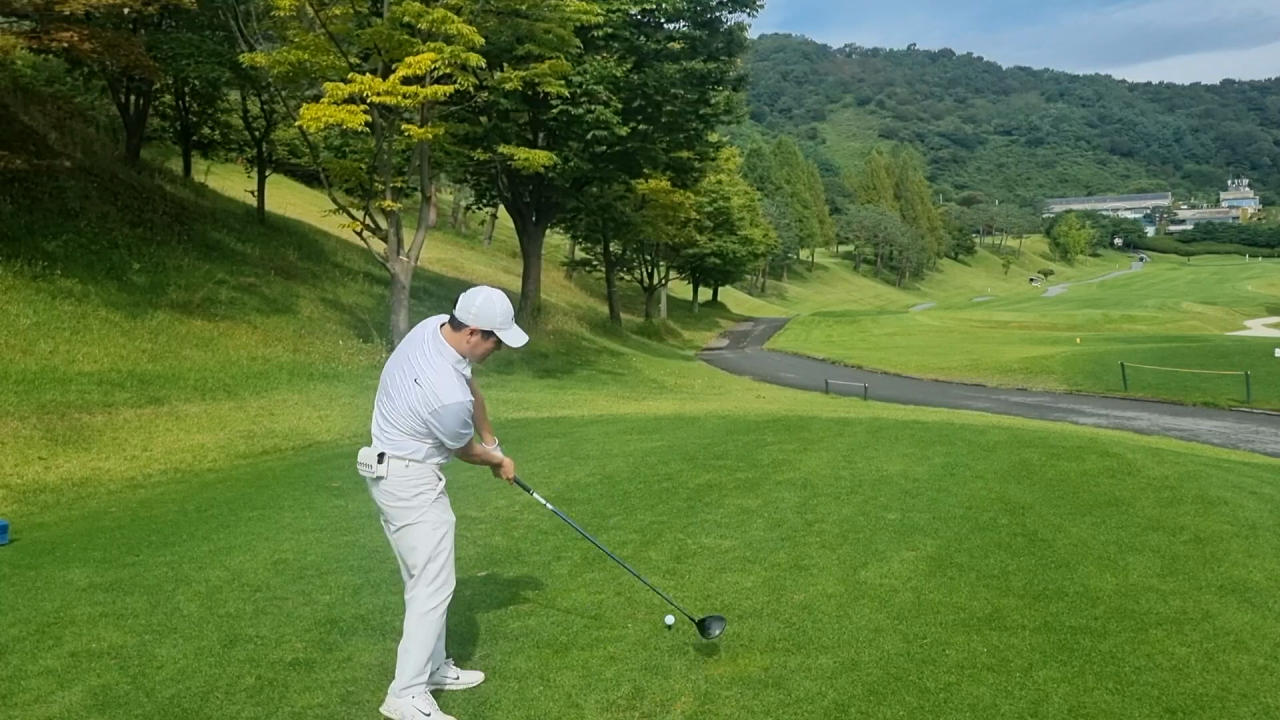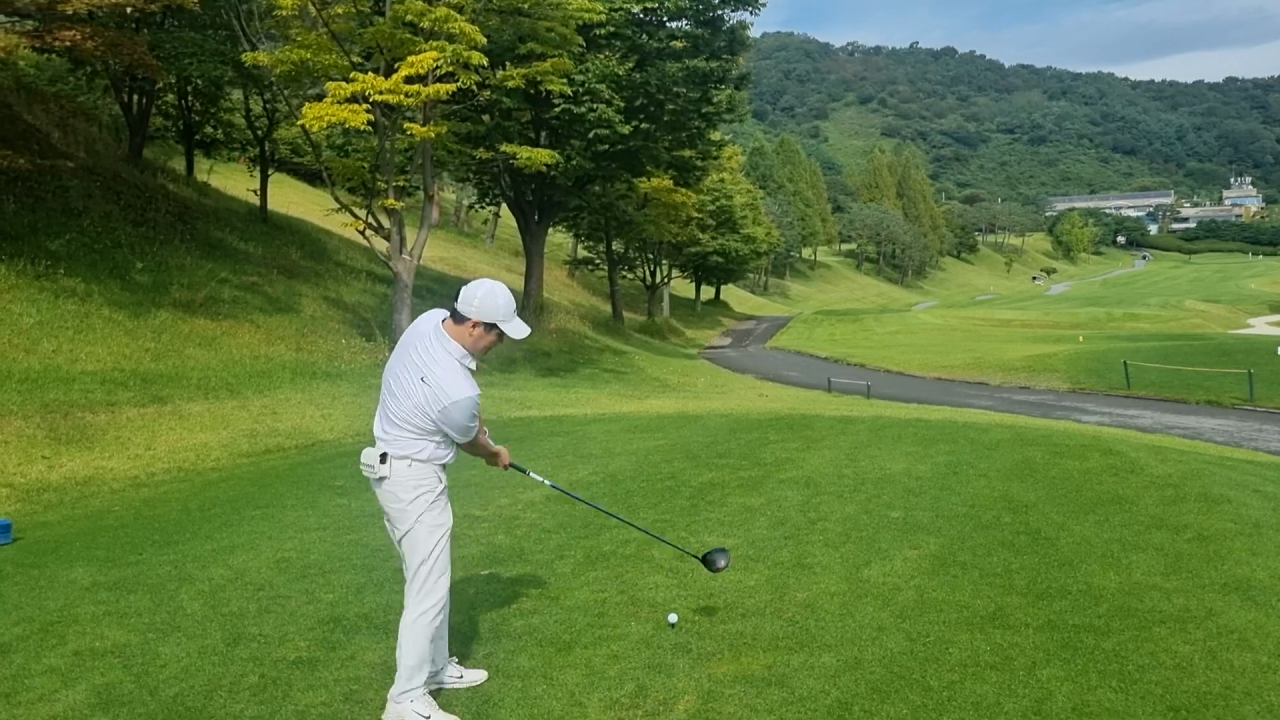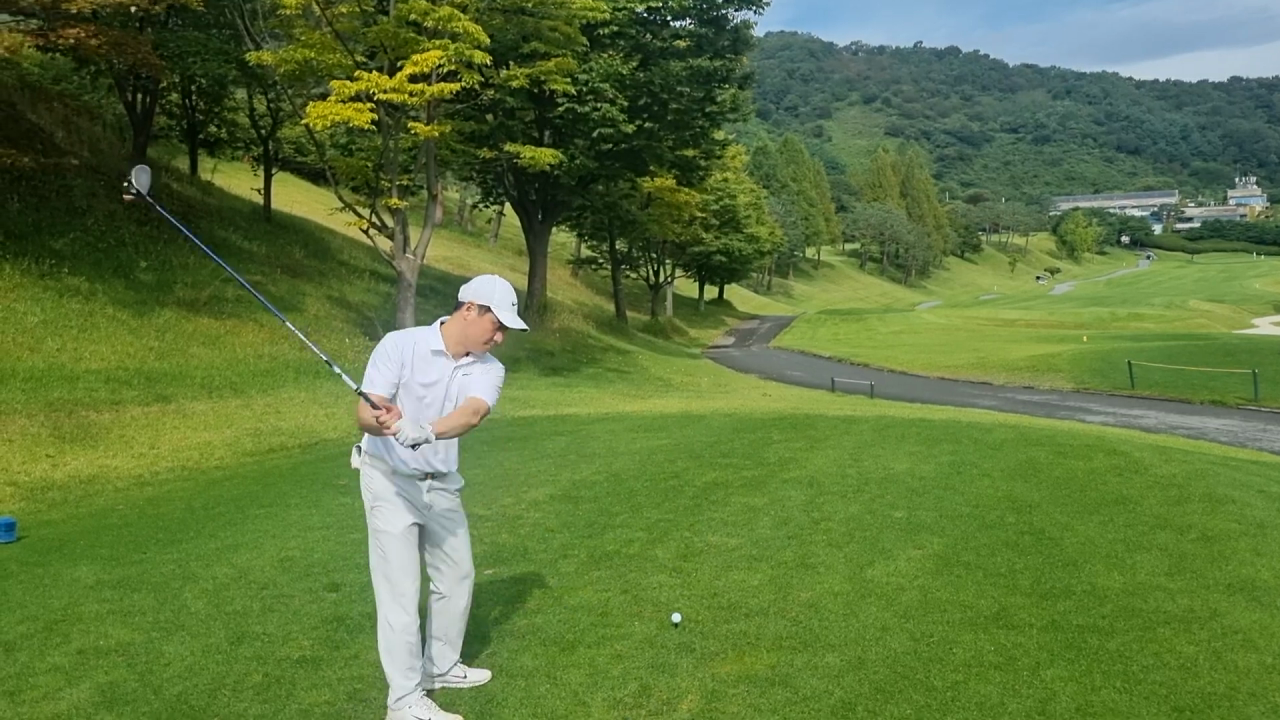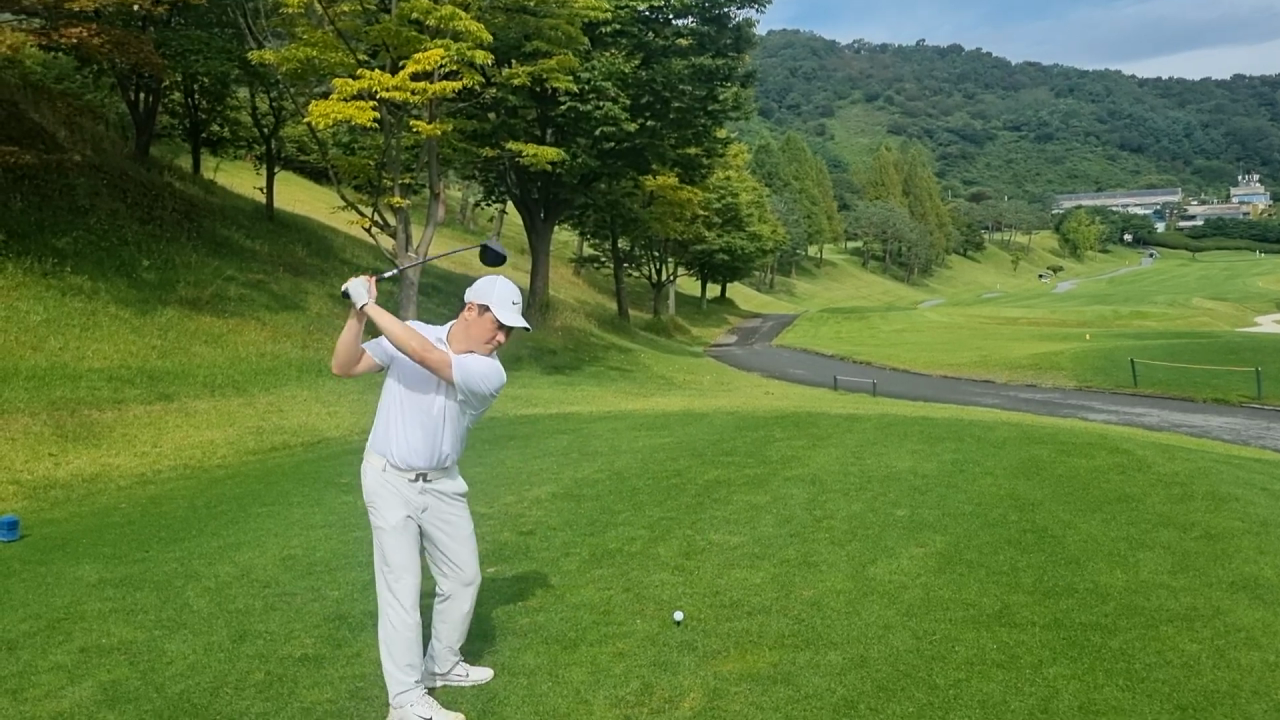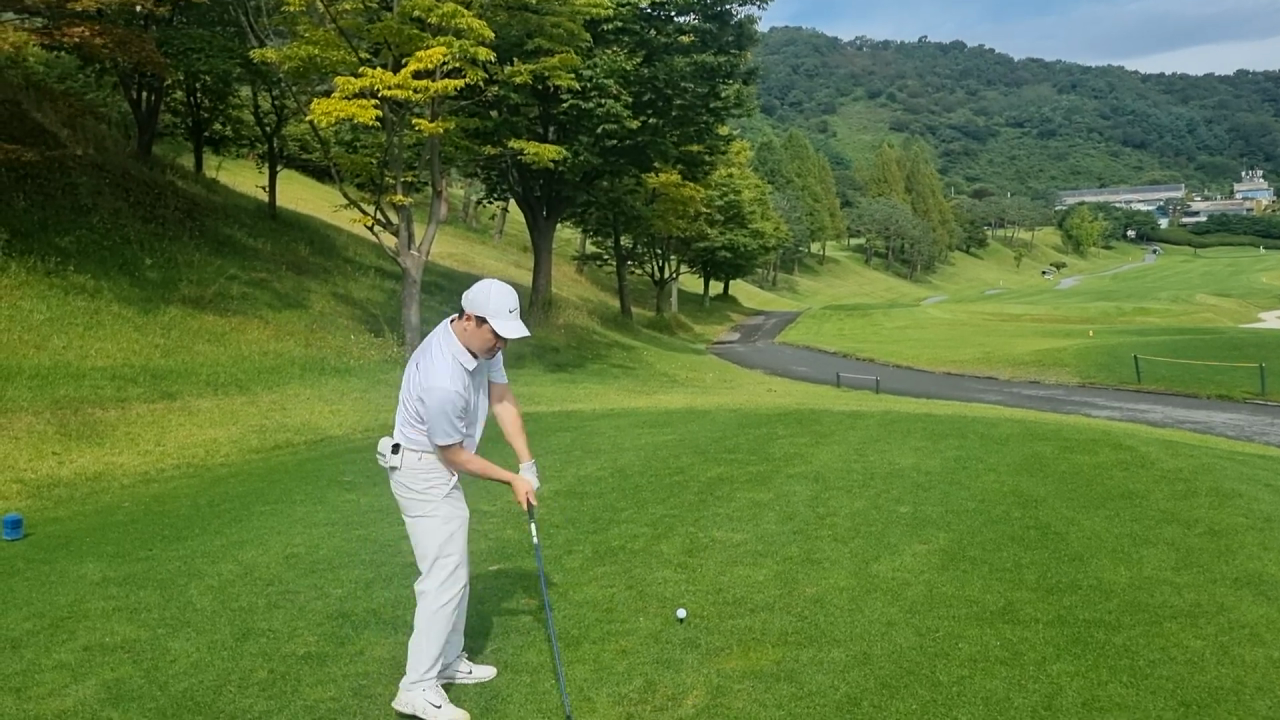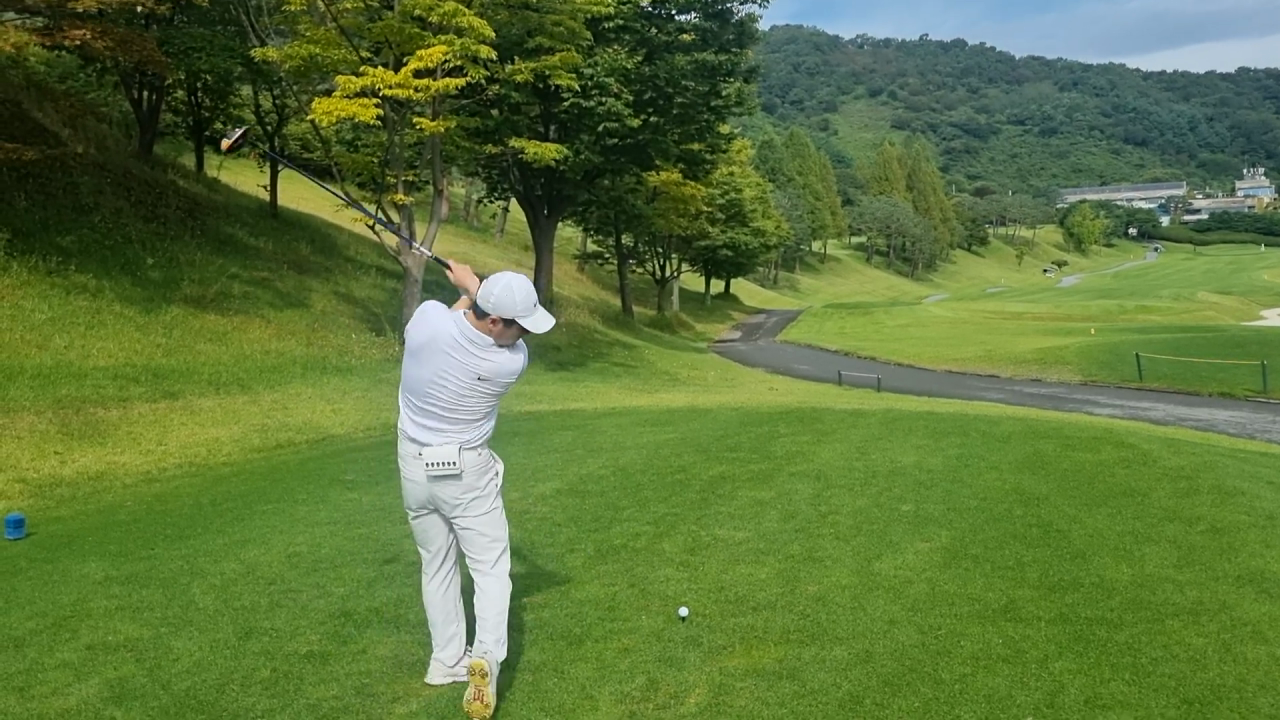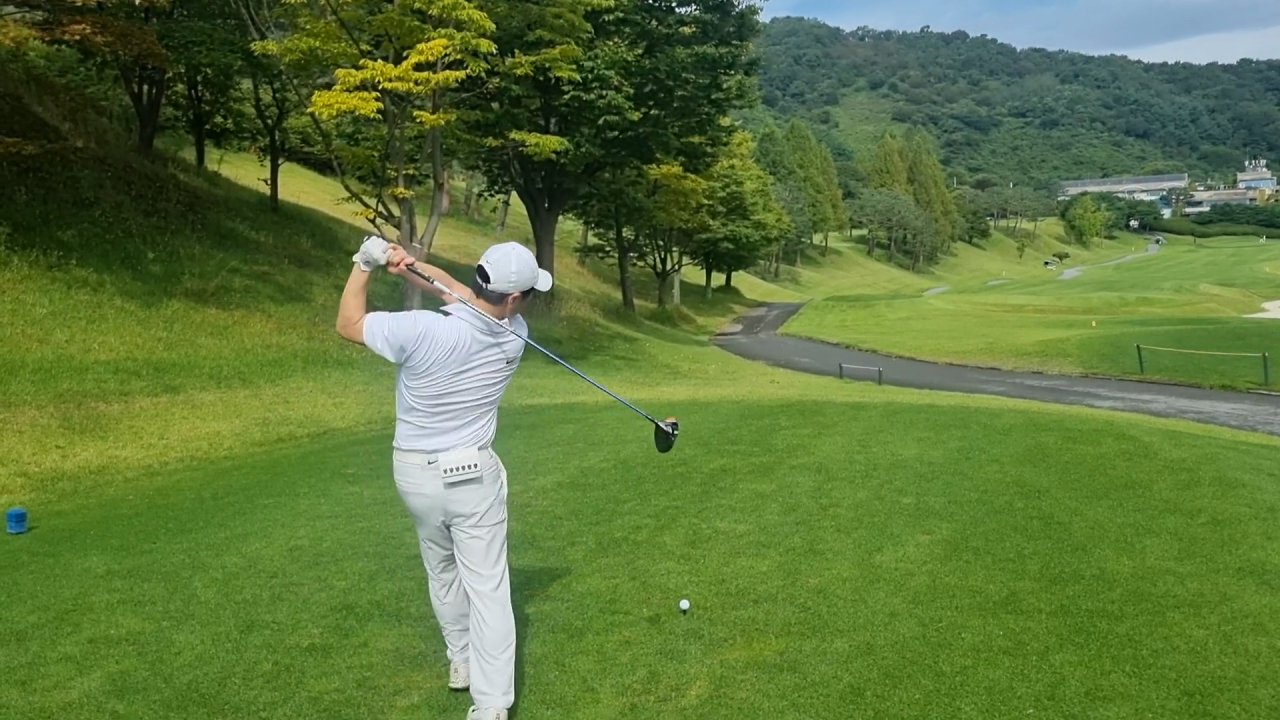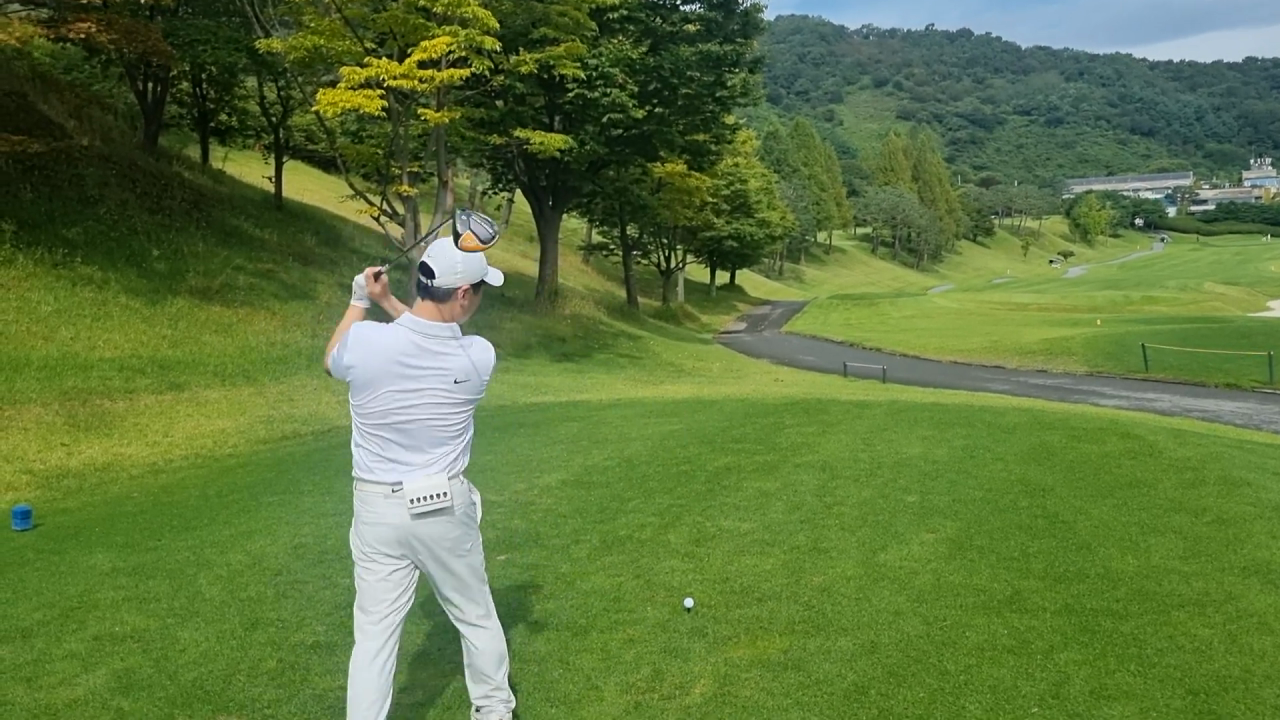
dt=0.4s
person 1, frame 1
left shoulder: (436, 327)
right shoulder: (445, 395)
right elbow: (465, 448)
left wrist: (494, 446)
right wrist: (498, 460)
left hip: (397, 472)
right hip: (411, 480)
left knee: (429, 577)
right knee: (434, 584)
left ankle: (432, 668)
person 1, frame 2
left shoulder: (431, 320)
right shoulder: (456, 393)
right elbow: (470, 442)
left wrist: (478, 427)
right wrist: (495, 454)
left hip: (393, 471)
right hip: (414, 480)
left knee: (427, 579)
right knee: (430, 587)
left ankle: (434, 667)
person 1, frame 3
left shoulder: (489, 368)
right shoulder: (398, 344)
left elbow: (471, 415)
right elbow: (364, 414)
left wrist: (426, 433)
right wrist: (380, 421)
left hip: (439, 486)
right hip: (389, 483)
left knee: (456, 580)
right knee: (400, 594)
left ankle: (439, 666)
person 1, frame 4
left shoulder: (489, 374)
right shoulder: (415, 333)
left elbow: (424, 356)
right elbow: (343, 367)
left wrist: (370, 305)
right wrist: (357, 312)
left hip: (441, 484)
right hip: (389, 480)
left knee: (463, 578)
right knee: (400, 590)
left ankle: (441, 665)
person 1, frame 5
left shoulder: (483, 343)
right shoulder: (442, 382)
left elbow: (503, 401)
right elbow: (456, 457)
left wrist: (527, 463)
right wrist: (510, 479)
left hip: (444, 474)
right hip: (426, 474)
left knee: (451, 569)
right knee: (445, 576)
left ankle: (446, 662)
person 1, frame 6
left shoulder: (426, 319)
right shoulder: (510, 362)
right elbow: (510, 344)
left wrist: (469, 291)
right wrist: (472, 283)
left hip: (414, 465)
right hip: (466, 471)
left knee: (437, 565)
right knee: (490, 566)
left ankle: (447, 659)
right ankle: (485, 655)
person 1, frame 7
left shoulder: (422, 330)
right shoulder: (513, 337)
left elbow: (348, 324)
right elbow: (457, 290)
left wrist: (365, 262)
right wrist: (412, 264)
left hip: (415, 474)
right hip: (474, 475)
left knee: (442, 570)
right knee: (488, 587)
left ankle: (462, 661)
person 1, frame 8
left shoulder: (365, 341)
right shoulder: (479, 358)
left elbow: (332, 361)
left wrist: (360, 300)
right wrist: (387, 300)
left hip: (377, 507)
right hip: (444, 507)
left knee: (375, 628)
right knee: (474, 613)
